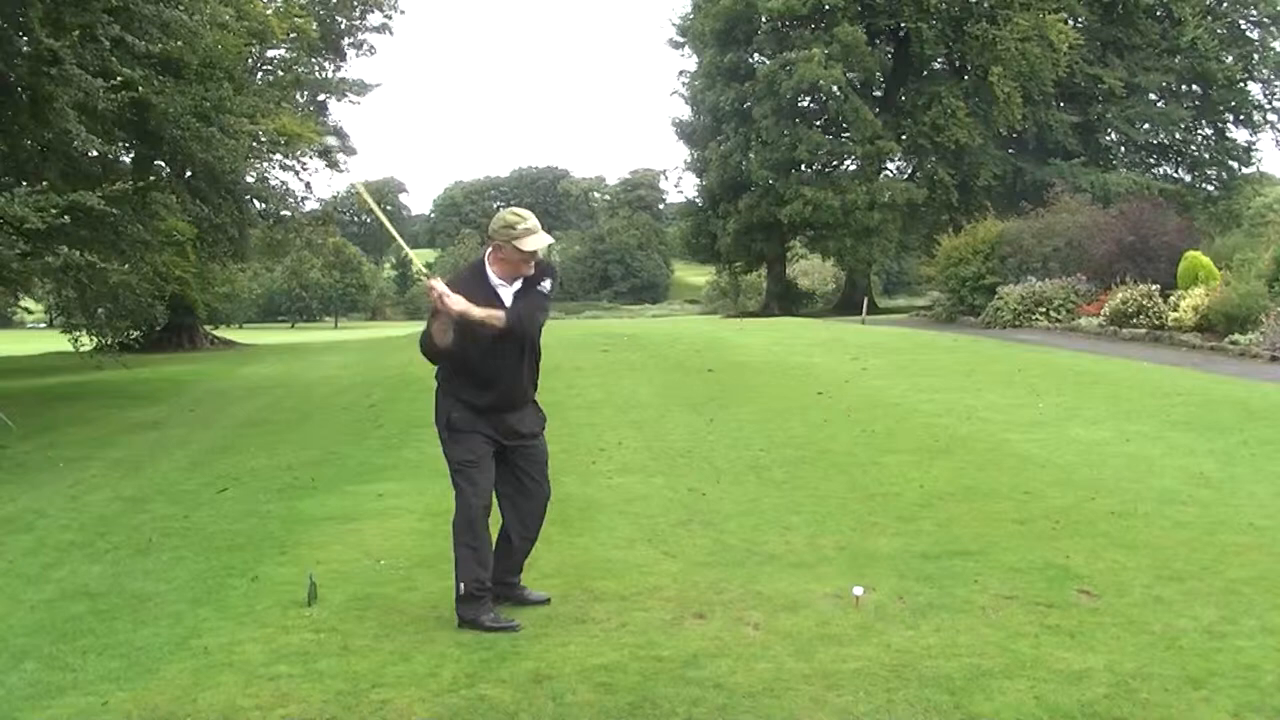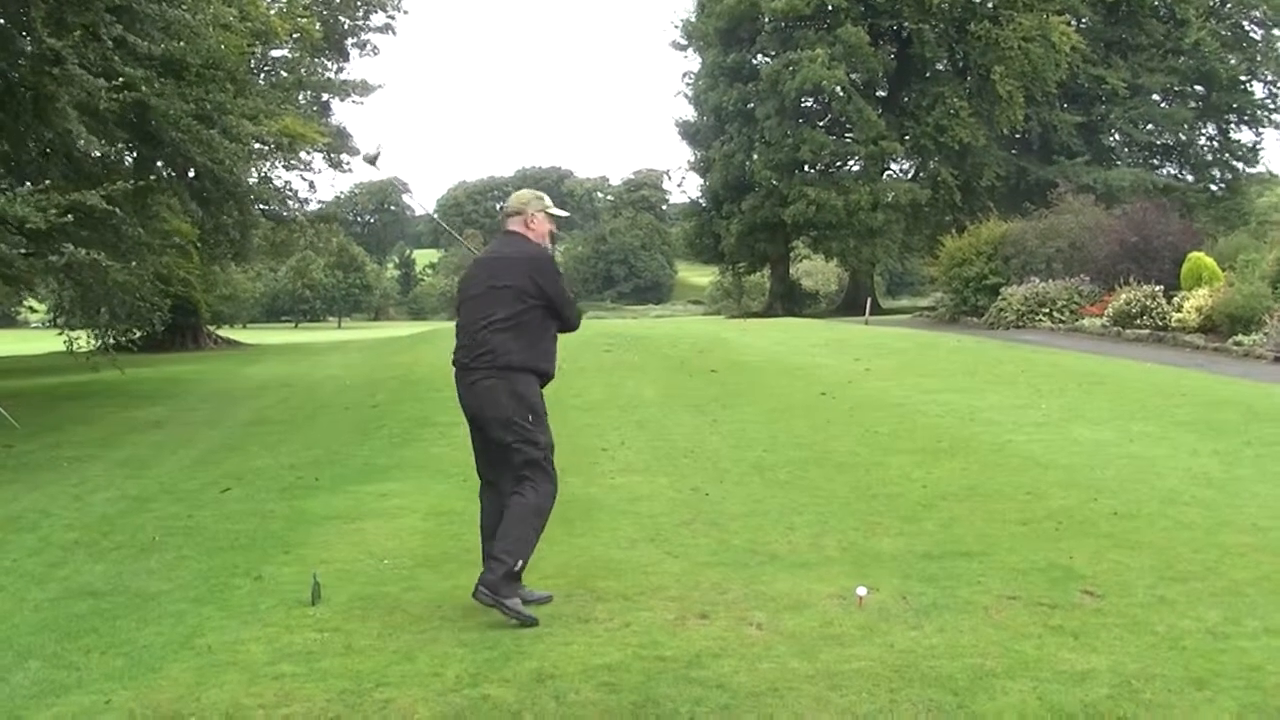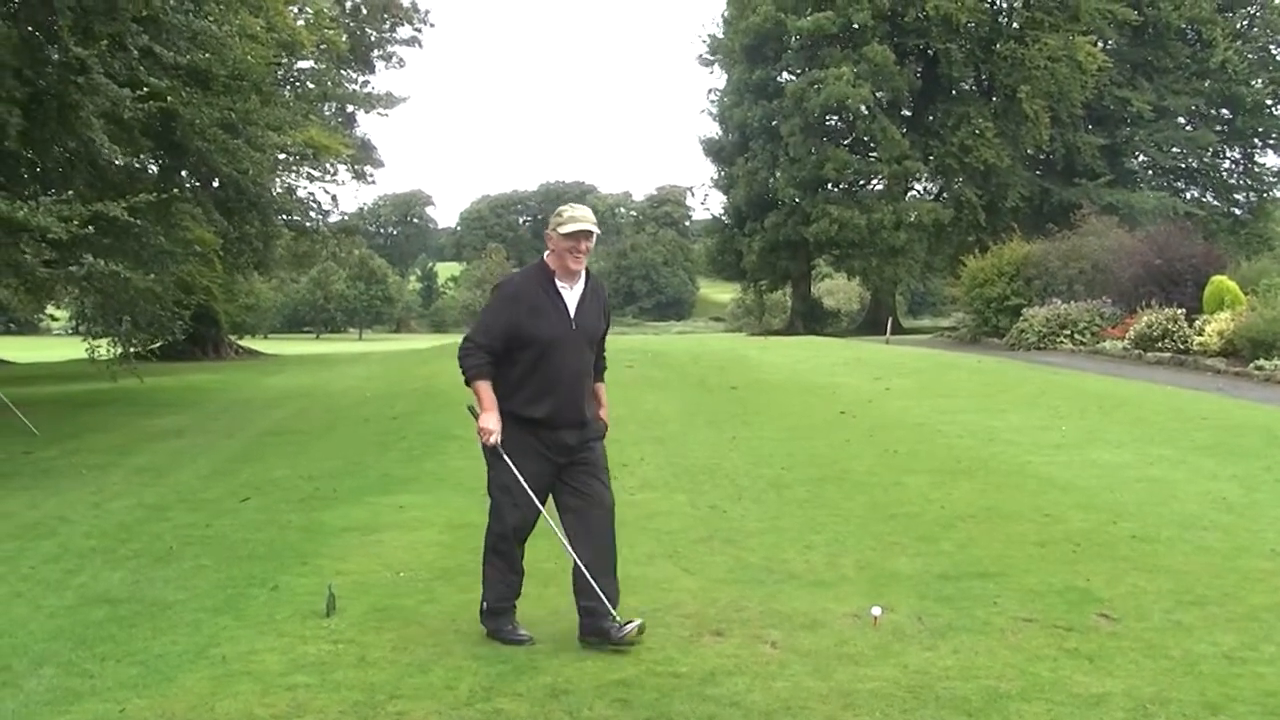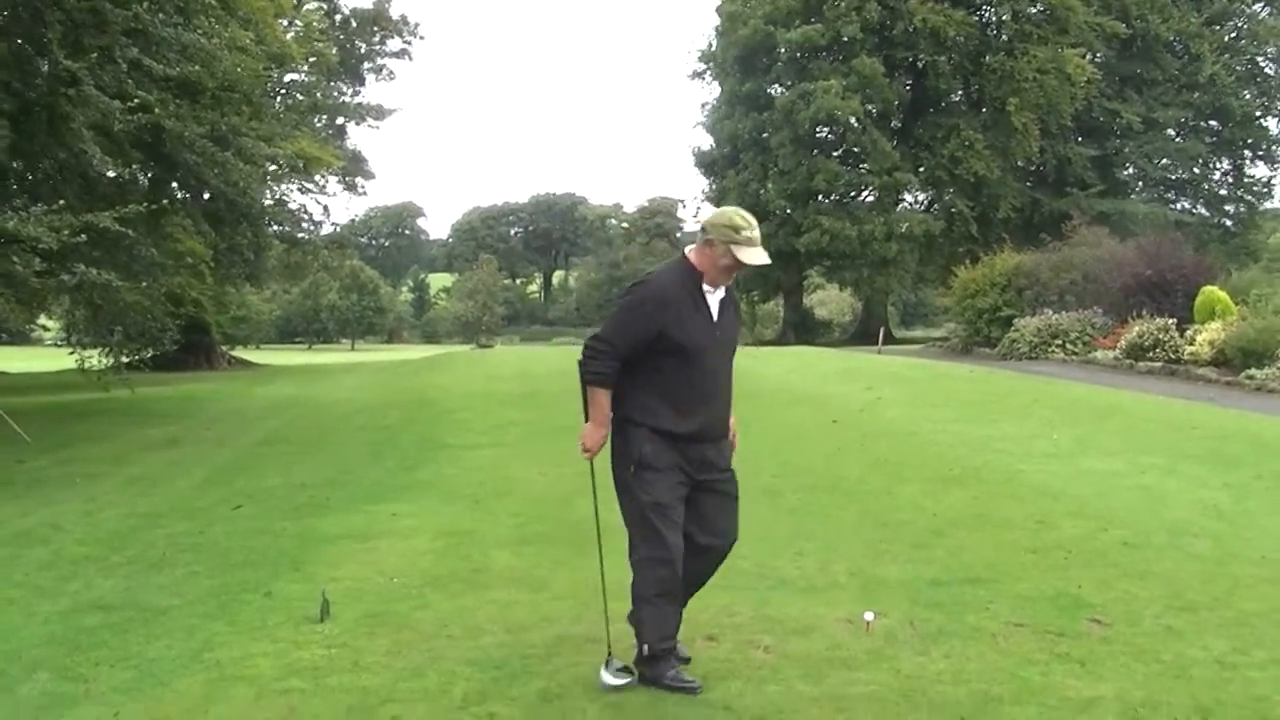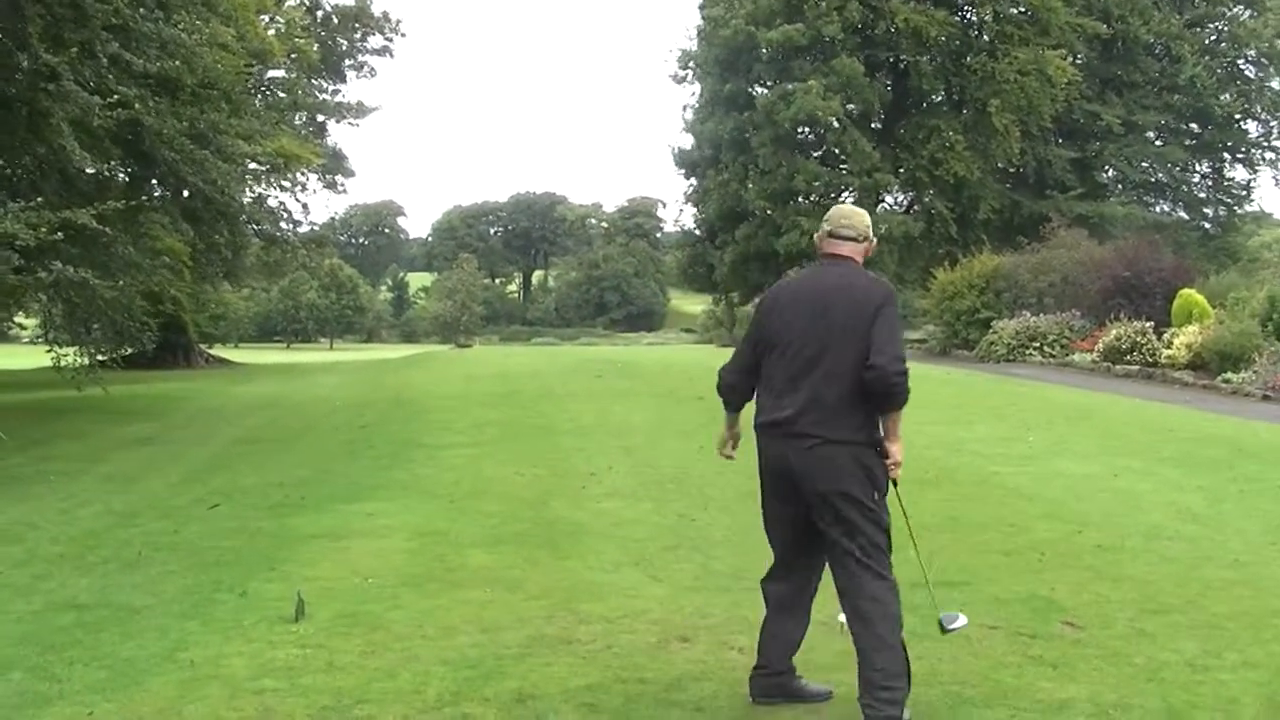
dt=1s
person 1, frame 1
left shoulder: (541, 275)
right shoulder: (462, 286)
left elbow: (524, 325)
right elbow: (436, 352)
left wrist: (471, 311)
right wrist: (442, 317)
left hip: (519, 410)
right hip: (465, 412)
left knee: (530, 496)
right knee: (474, 500)
left ankle: (503, 582)
right ankle: (472, 602)
person 1, frame 2
left shoulder: (482, 262)
right shoulder: (533, 259)
right elbow: (568, 316)
right wrist: (549, 322)
left hip: (479, 383)
right hip: (508, 388)
left knee: (501, 484)
right knee: (537, 482)
left ankle: (503, 580)
right ankle: (498, 580)
person 1, frame 3
left shoulder: (595, 291)
right shoulder: (517, 291)
right elbow: (475, 352)
left wrist: (601, 404)
right wrist: (490, 412)
left hip: (580, 431)
right hip: (523, 432)
left knee: (596, 519)
right knee: (511, 525)
left ankle: (597, 618)
right ankle: (497, 614)
person 1, frame 4
left shoulder: (725, 293)
right shoulder: (657, 291)
right elbow: (600, 353)
left wrist: (727, 418)
right wrist: (599, 423)
left hip: (707, 442)
right hip: (652, 444)
left knee: (716, 538)
right knee: (657, 551)
left ankle: (654, 621)
right ankle: (651, 657)
person 1, frame 5
left shoulder: (780, 293)
right shoulder: (877, 293)
left elbow: (738, 374)
right elbow: (886, 374)
left wrist: (731, 428)
right wrist: (892, 440)
left hip: (778, 450)
right hip: (842, 454)
left knee: (792, 565)
right knee: (867, 577)
left ankle: (772, 675)
